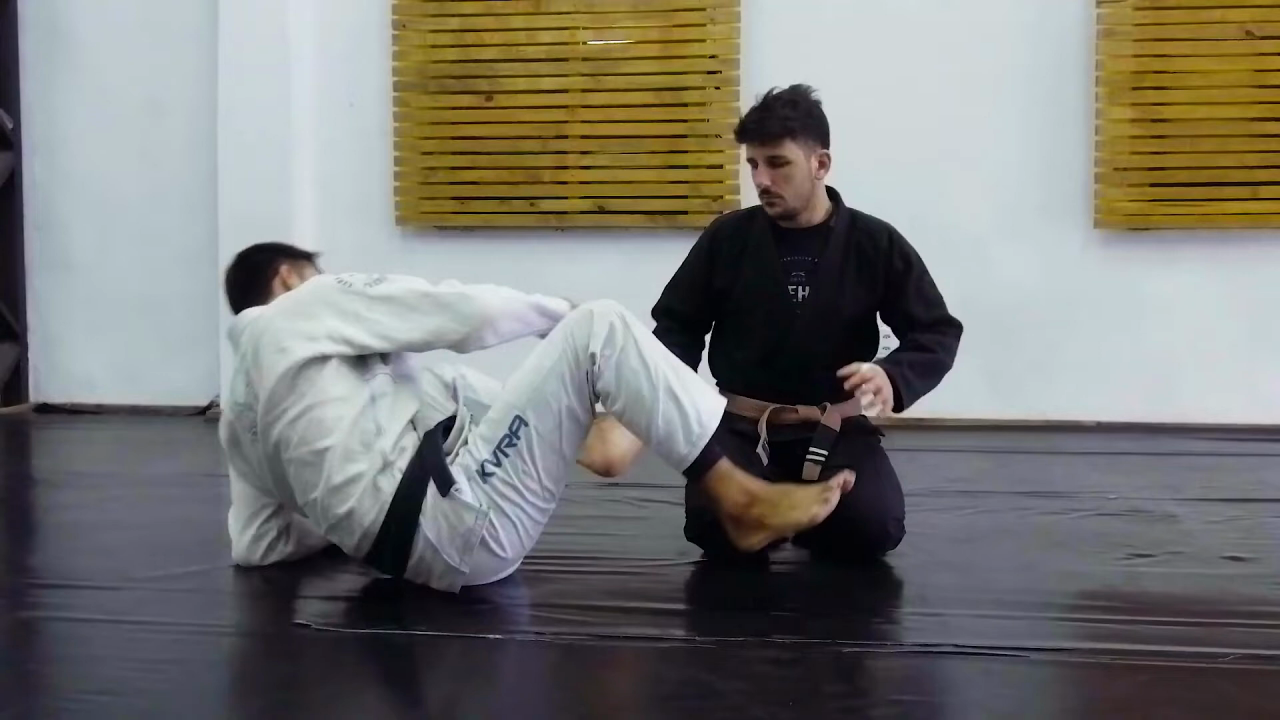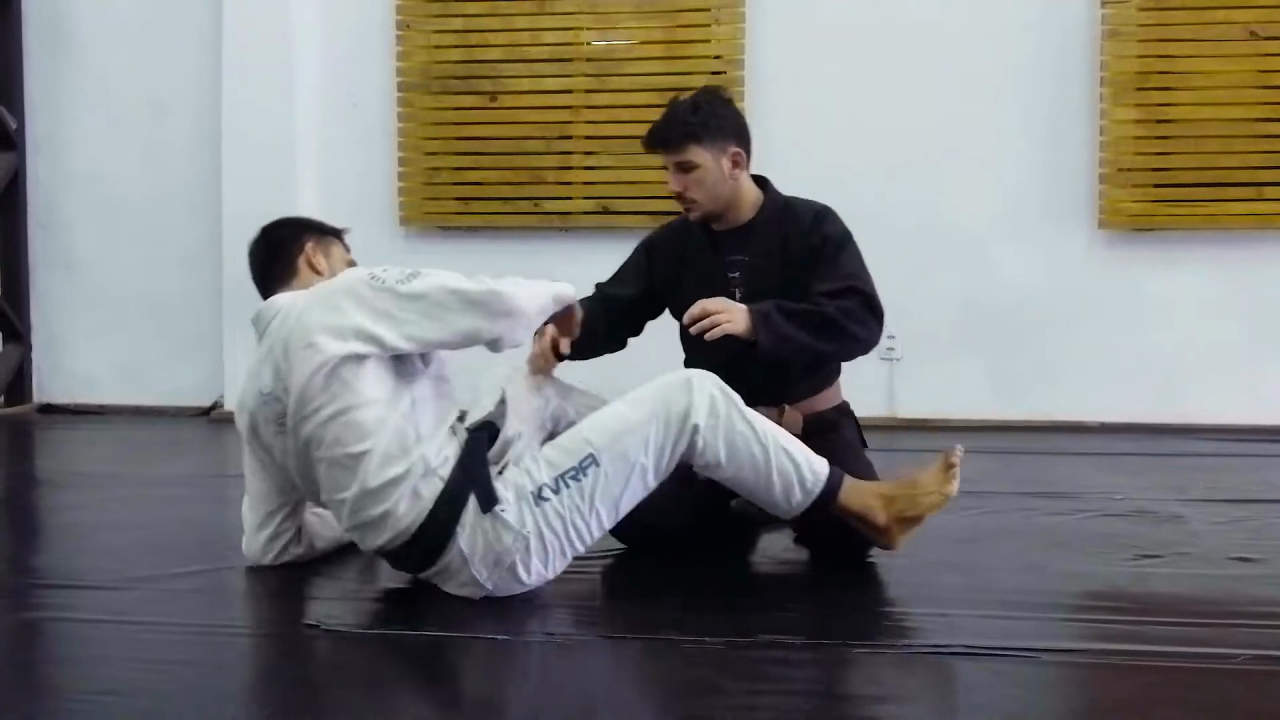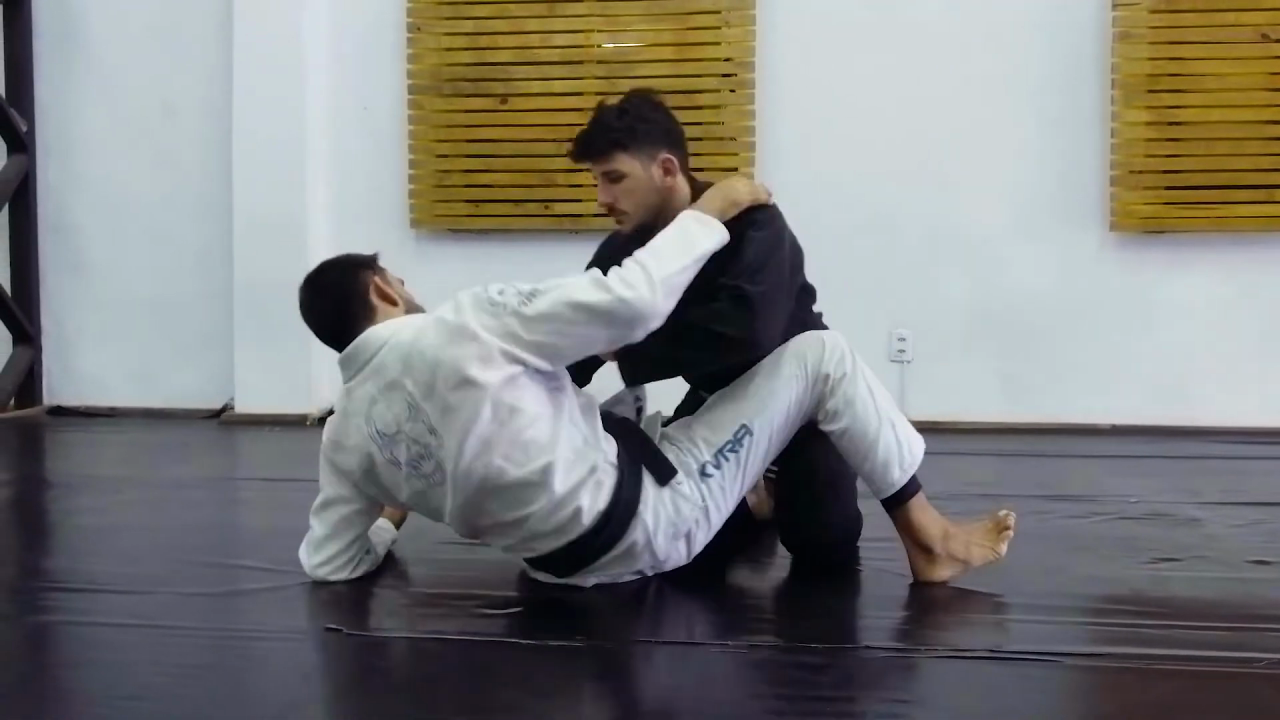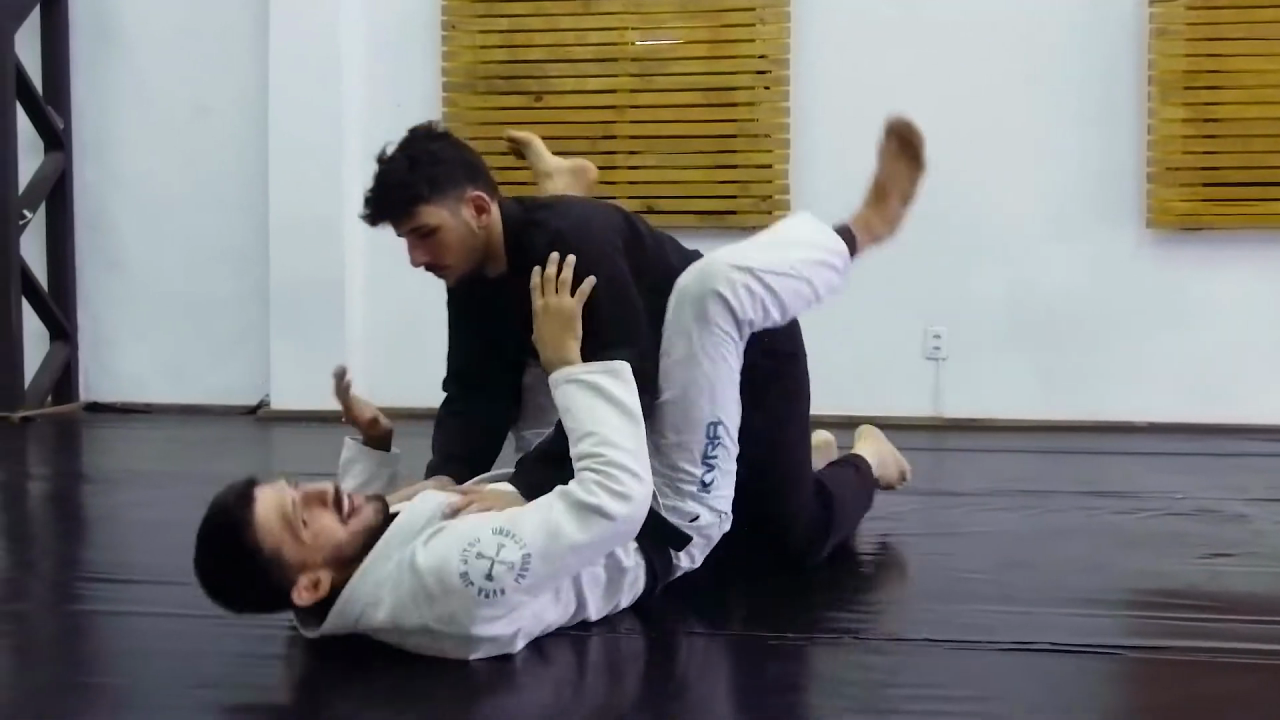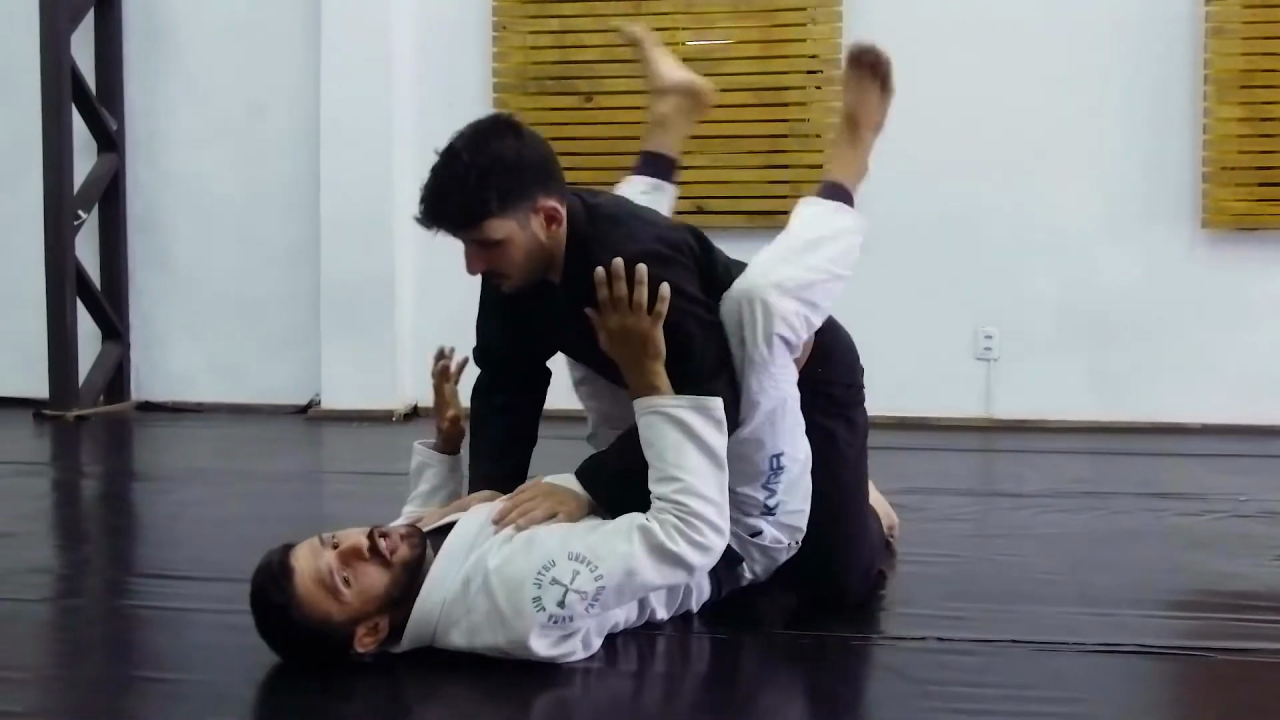
dt=0.7s
person 1, frame 1
left shoulder: (239, 417)
right shoulder: (307, 305)
left elbow: (256, 546)
right elbow: (470, 311)
right wrist: (557, 312)
left hip: (413, 548)
right hip: (461, 530)
left knee: (431, 384)
right knee: (600, 326)
left ankle: (588, 429)
right ankle: (742, 497)
person 1, frame 2
left shoulder: (255, 396)
right shoulder: (340, 299)
left elbow: (269, 546)
right elbow: (499, 308)
right wrist: (559, 297)
left hip: (435, 550)
right hip: (495, 542)
left knee: (533, 395)
right knee: (691, 398)
right ankle: (869, 507)
person 1, frame 3
left shoulder: (345, 433)
right shoulder: (463, 324)
left elbow: (327, 562)
right elbow: (631, 299)
left wrist: (391, 514)
right wrist: (707, 215)
left hip: (567, 560)
right hip: (650, 524)
right knee: (818, 354)
left ankle: (753, 498)
right ankle: (926, 534)
person 1, frame 4
left shoulder: (353, 594)
right shoulder: (446, 585)
right elbow: (616, 499)
left wrist: (370, 445)
right wrist: (568, 358)
right knee: (713, 286)
right ankle: (858, 230)
person 1, frame 5
left shoulder: (414, 575)
right shoulder: (516, 596)
right elbow: (690, 542)
left wrist: (443, 441)
right wrist: (651, 385)
left hip: (623, 503)
right hip: (733, 538)
right knee: (758, 302)
right ankle: (841, 176)
person 2, frame 1
left shoulder: (875, 244)
right shoulder: (728, 237)
left elbow: (939, 333)
right elbow: (678, 326)
left wrist: (893, 379)
left hip: (834, 429)
right hip: (742, 426)
left knee: (872, 529)
right knee: (723, 529)
person 2, frame 2
left shoulder: (813, 229)
right shoulder: (672, 243)
left elbow: (860, 322)
right elbow: (616, 309)
left wrist: (757, 321)
right wrist: (566, 331)
left hip: (810, 425)
left knee: (850, 531)
right knee: (637, 520)
right ankle: (751, 508)
person 2, frame 3
left shoulder: (751, 225)
right shoulder: (625, 249)
left elbow: (745, 330)
left wrist: (627, 348)
left knee: (825, 546)
left ankle: (780, 492)
right ankle: (756, 497)
person 2, frame 4
left shoulder: (577, 240)
right shoulder: (473, 280)
right elbow: (478, 394)
left wrist: (523, 490)
right wrist: (443, 479)
left hip: (746, 349)
right hip: (673, 368)
left knee: (794, 537)
right ankle: (793, 453)
person 2, frame 5
left shoulder: (641, 260)
right shoulder: (516, 260)
right elbow: (508, 382)
left wrist: (587, 487)
right wrist: (488, 492)
left hip: (801, 375)
right hip: (688, 387)
left knee: (835, 582)
left ankle: (860, 506)
